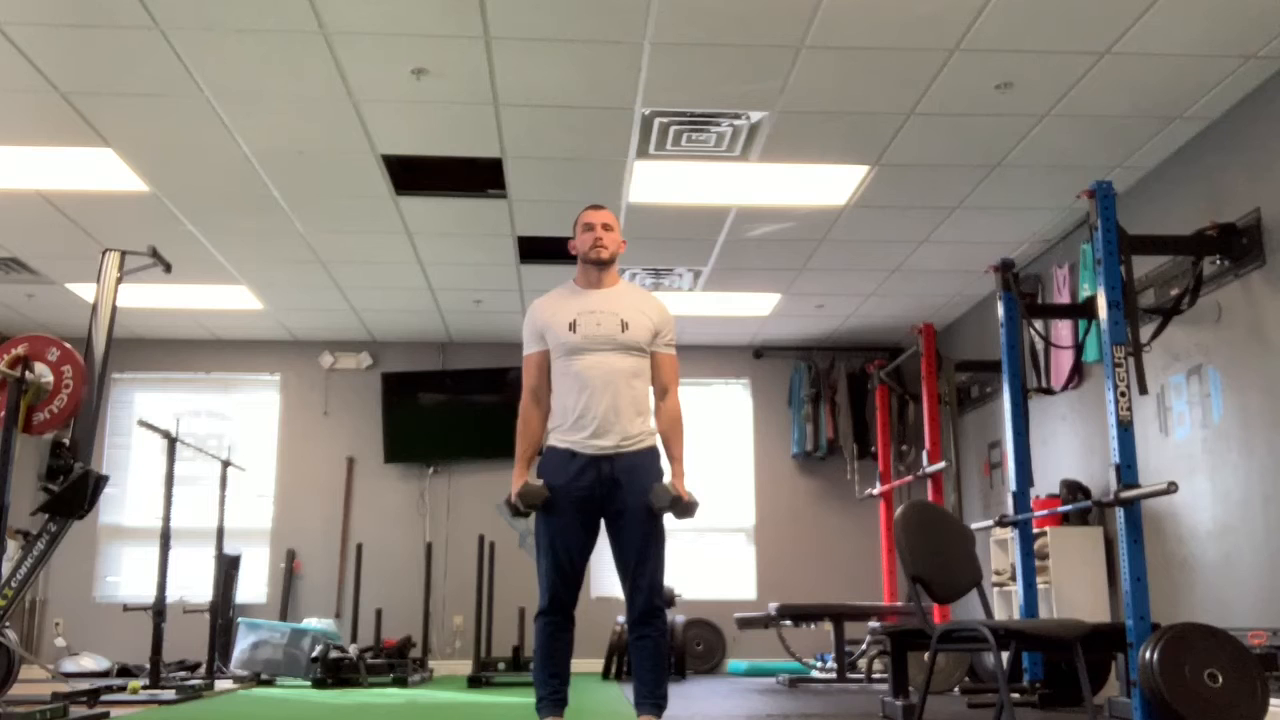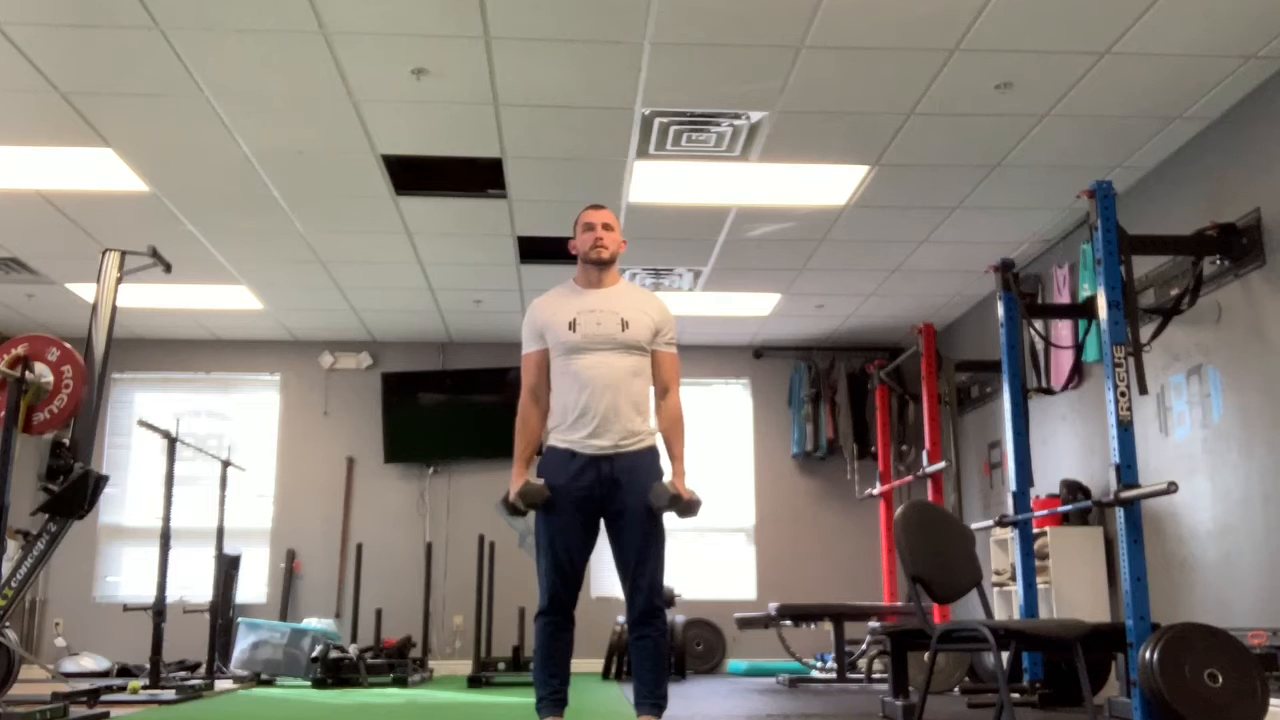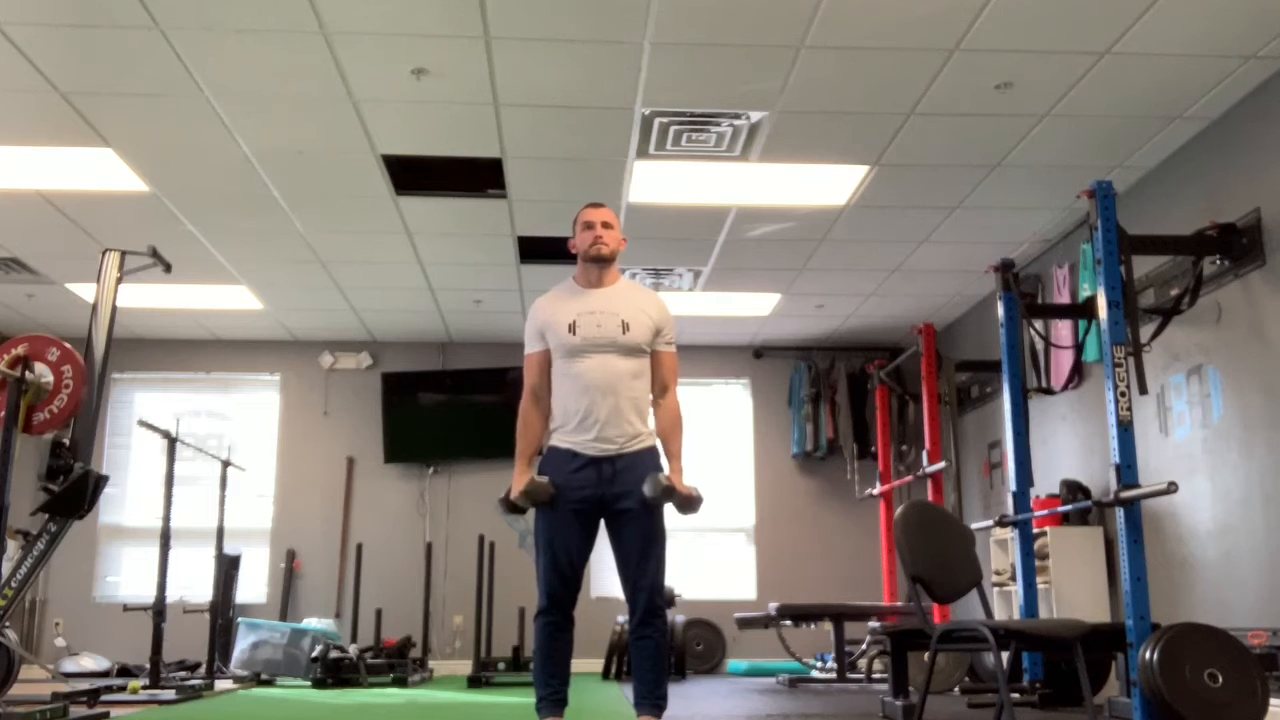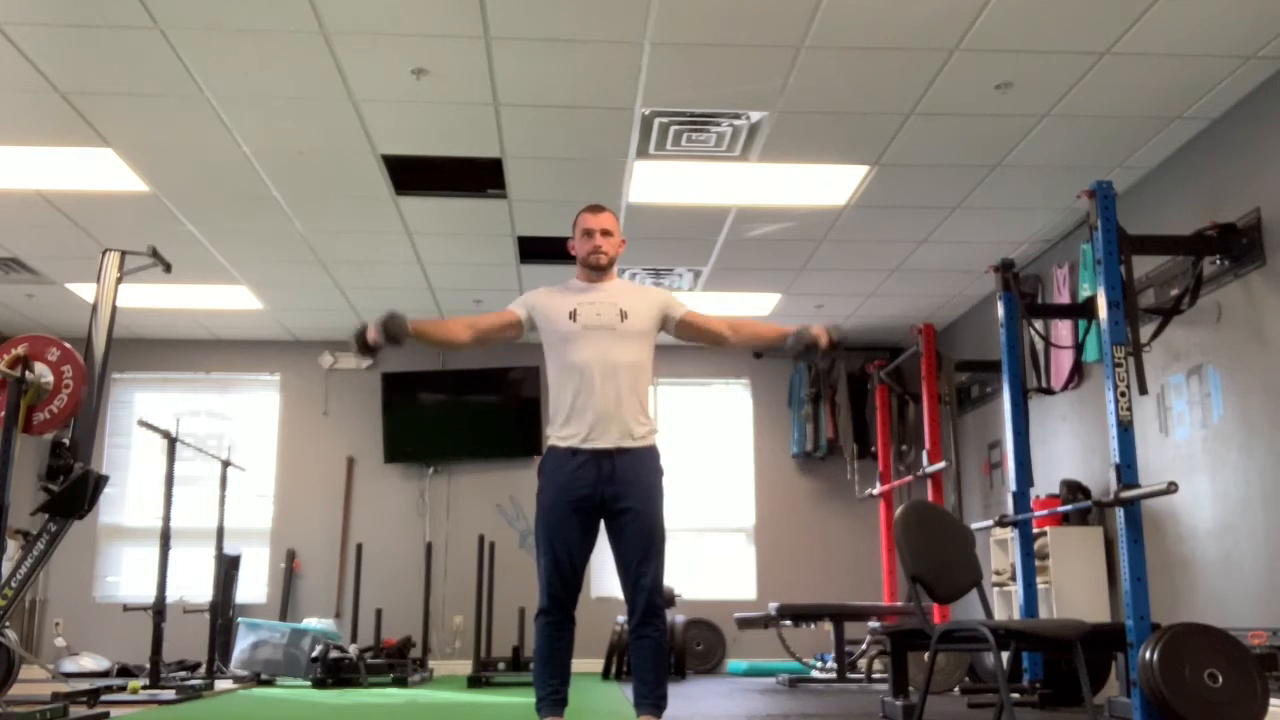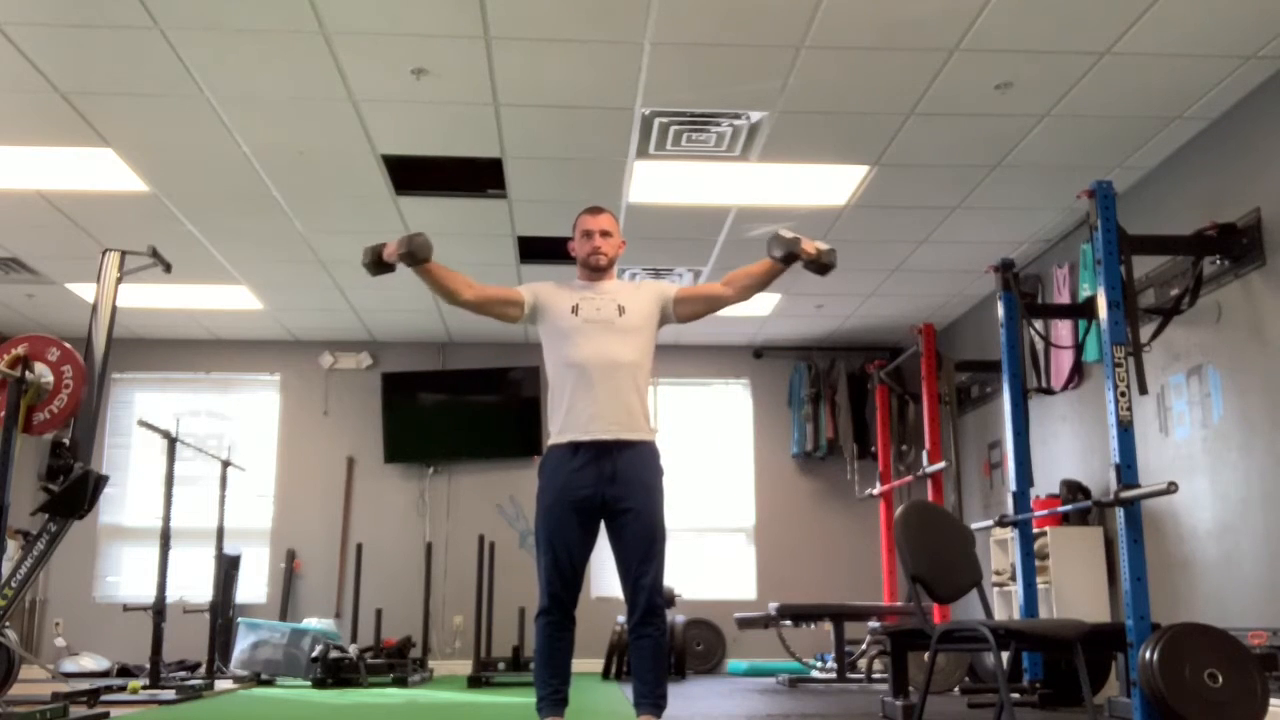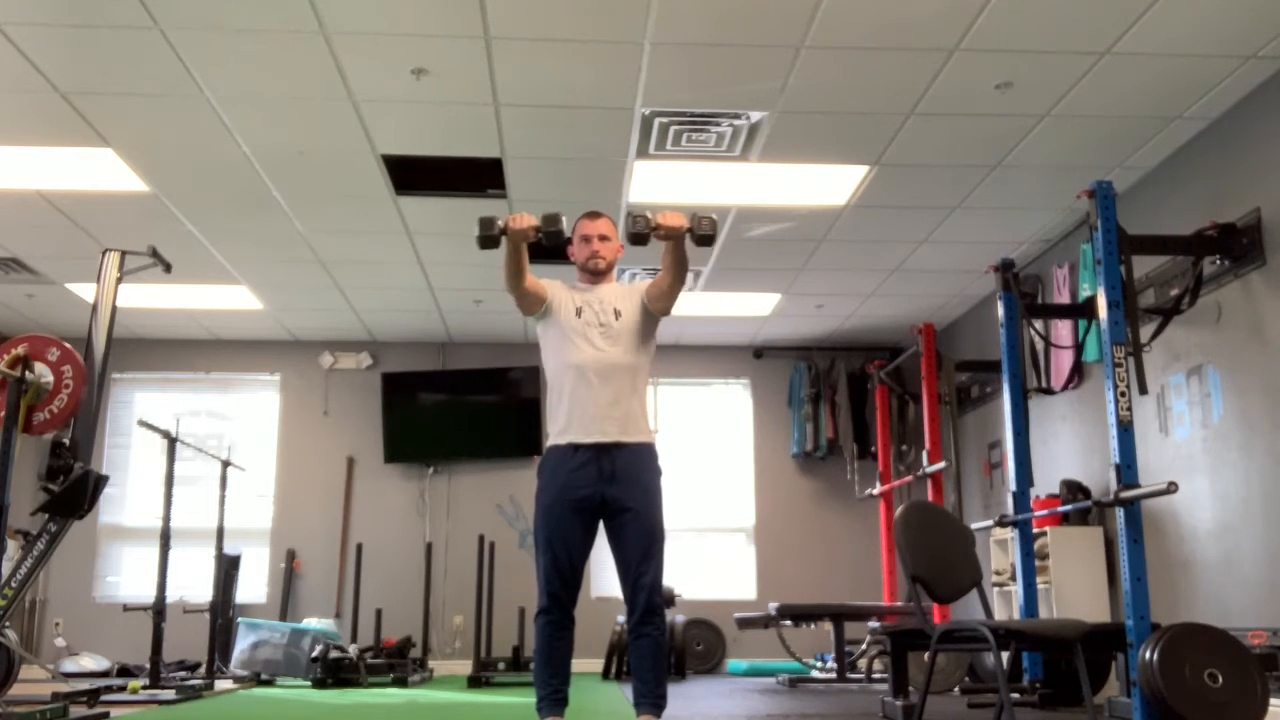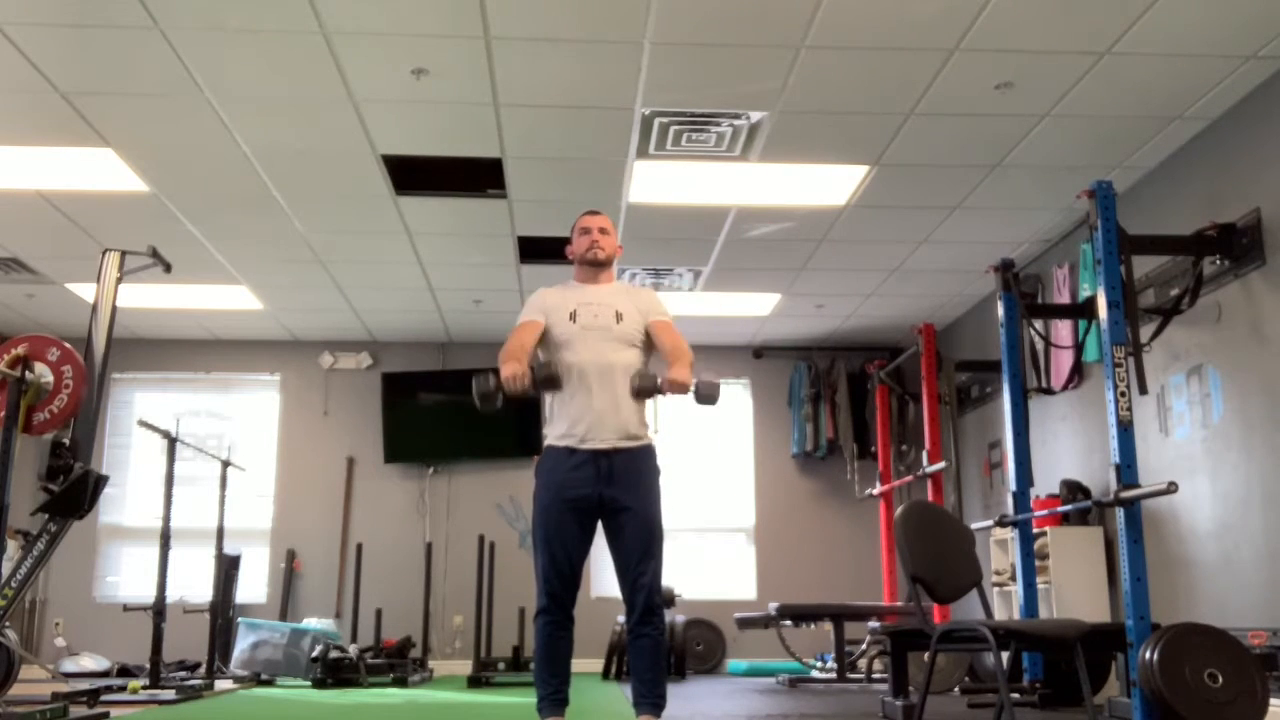
dt=0.5s
person 1, frame 1
left shoulder: (651, 309)
right shoulder: (545, 309)
left elbow: (666, 396)
right elbow: (534, 398)
left wrist: (677, 471)
right wrist: (520, 470)
left hip: (636, 464)
right hip: (566, 464)
left knee: (646, 600)
right knee: (556, 599)
person 1, frame 2
left shoulder: (651, 308)
right shoulder: (544, 309)
left elbow: (668, 395)
right elbow: (532, 397)
left wrist: (679, 470)
right wrist: (519, 470)
left hip: (635, 464)
right hip: (566, 464)
left knee: (646, 599)
right knee: (556, 599)
person 1, frame 3
left shoulder: (650, 306)
right shoulder: (546, 308)
left elbow: (665, 394)
right elbow: (533, 397)
left wrist: (676, 465)
right wrist: (520, 467)
left hip: (636, 464)
right hip: (567, 465)
left knee: (646, 599)
right knee: (555, 599)
person 1, frame 4
left shoulder: (651, 300)
right shoulder: (543, 301)
left elbow: (726, 331)
right elbow: (470, 331)
left wrist: (795, 335)
right wrist: (405, 329)
left hip: (635, 462)
right hip: (567, 463)
left knee: (646, 597)
right knee: (556, 599)
person 1, frame 5
left shoulder: (649, 296)
right shoulder: (546, 297)
left elbow: (730, 290)
right elbow: (466, 293)
left wrist: (783, 258)
right wrist: (419, 263)
left hip: (634, 459)
right hip: (567, 460)
left knee: (646, 597)
right knee: (556, 599)
person 1, frame 6
left shoulder: (640, 298)
right shoulder: (552, 299)
left elbow: (674, 279)
right elbow: (517, 282)
left wrist: (675, 238)
right wrist: (515, 240)
left hip: (632, 458)
right hip: (566, 459)
left knee: (646, 596)
right knee: (556, 597)
person 1, frame 7
left shoulder: (642, 299)
right shoulder: (547, 300)
left elbow: (674, 347)
right elbow: (518, 346)
left wrist: (679, 370)
right wrist: (512, 367)
left hip: (631, 459)
right hip: (564, 459)
left knee: (644, 596)
right knee: (555, 597)
